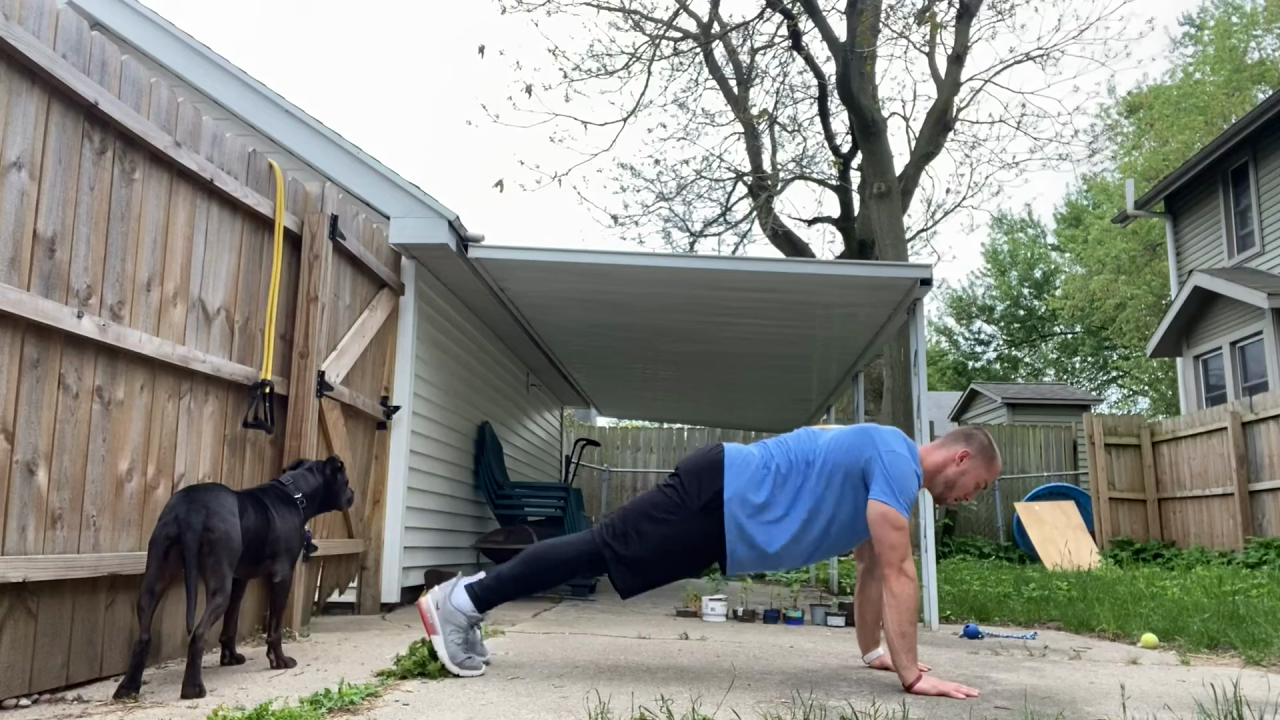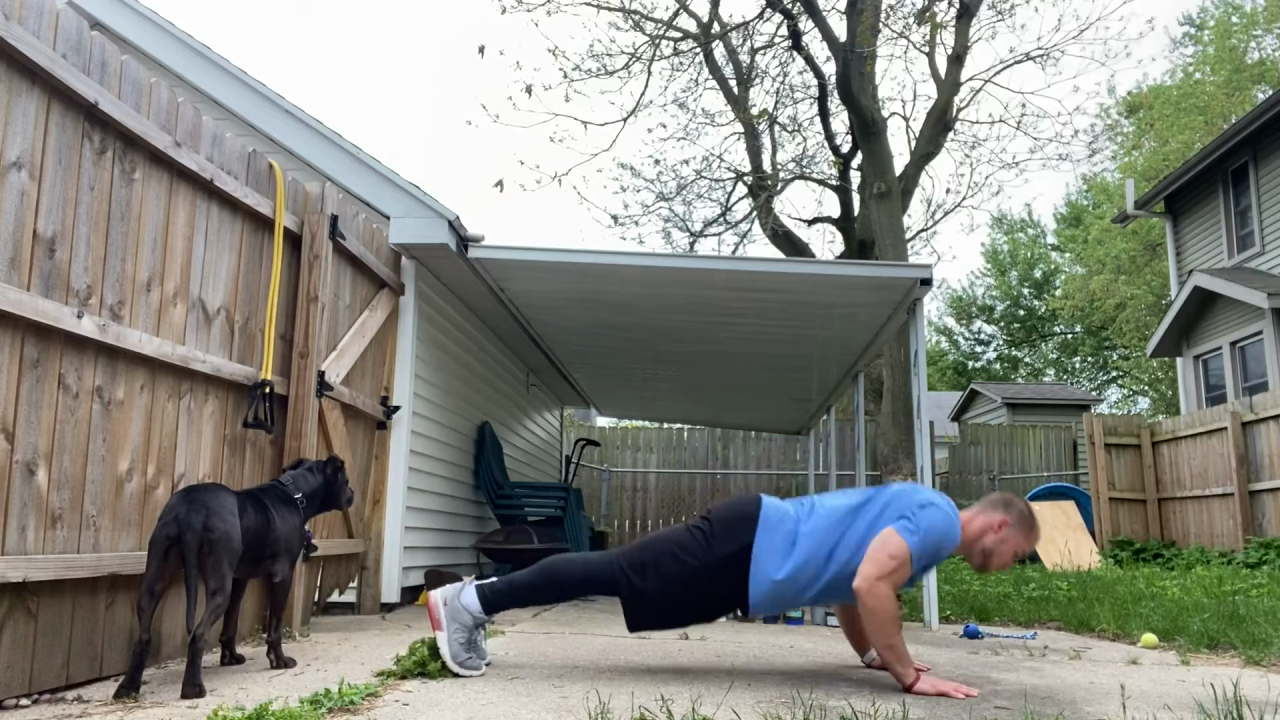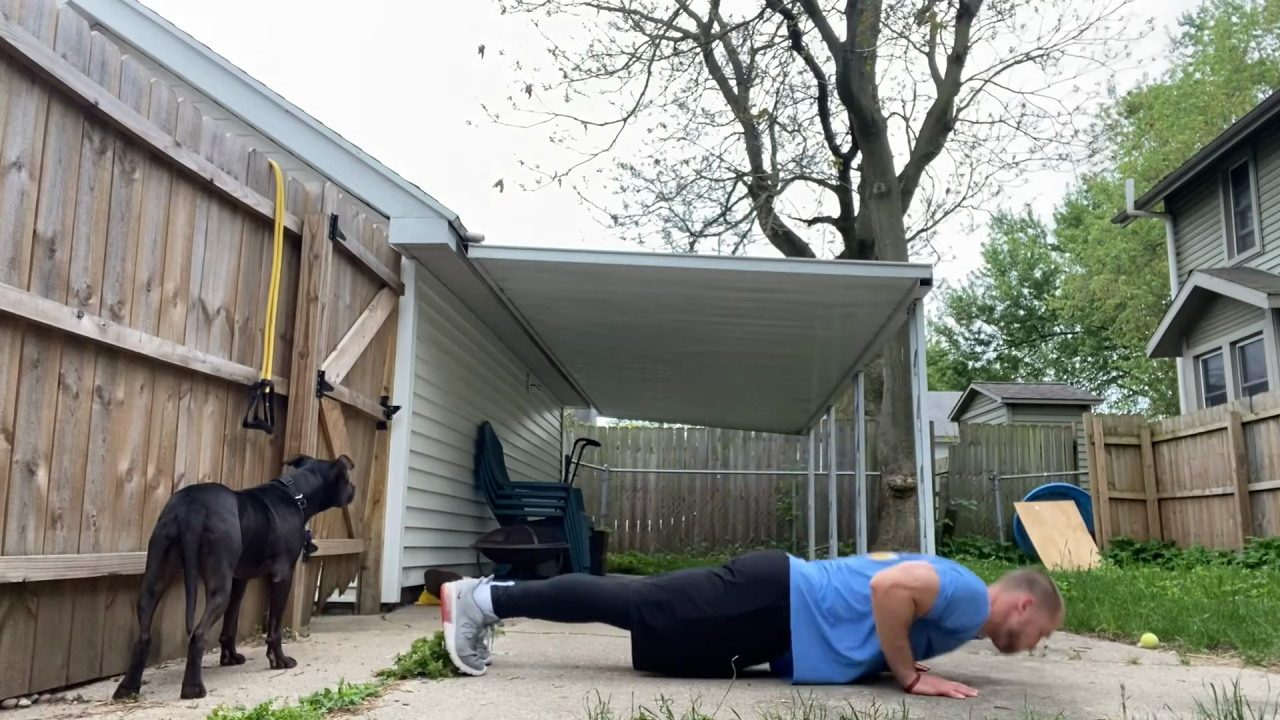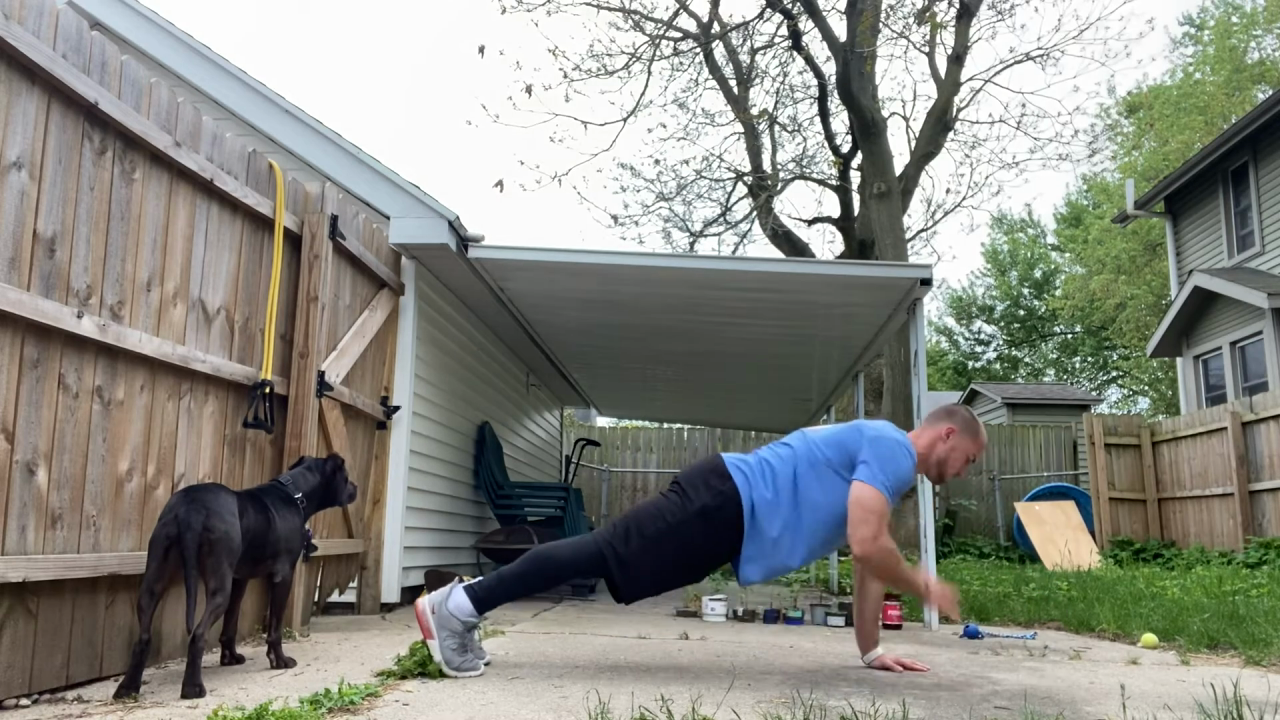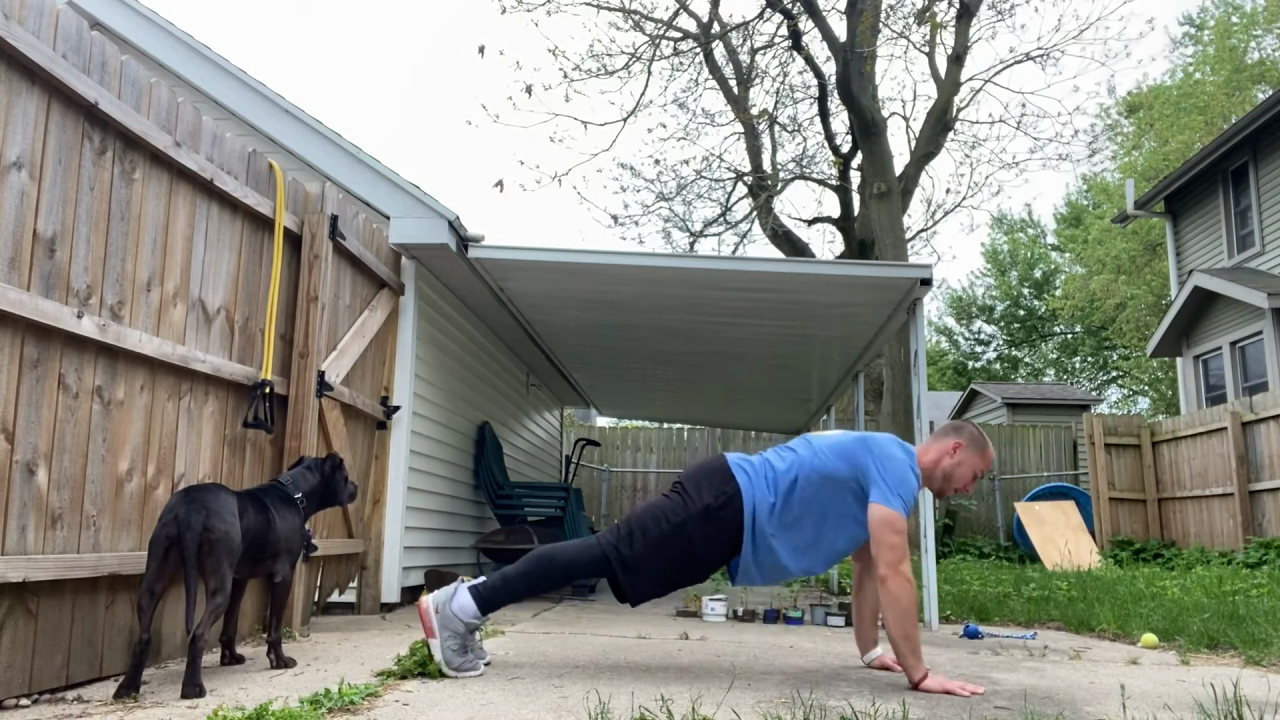
dt=0.5s
person 1, frame 1
left shoulder: (885, 462)
right shoulder: (898, 460)
left elbow: (871, 566)
right elbow: (898, 572)
left wrist: (872, 650)
right wrist: (911, 674)
left hip: (726, 502)
right hip: (719, 497)
left knee: (600, 546)
right knee: (600, 548)
left ankle: (474, 590)
right ankle: (461, 601)
person 1, frame 2
left shoulder: (925, 513)
right shoulder: (939, 525)
left elbow: (841, 552)
right elbow: (868, 584)
left wrist: (871, 651)
right wrist: (908, 673)
left hip: (759, 545)
right hip: (750, 545)
left knee: (612, 573)
right knee: (615, 574)
left ankle: (477, 597)
right ankle: (468, 600)
person 1, frame 3
left shoulder: (950, 583)
right shoulder: (971, 602)
right elbow: (889, 586)
left wrist: (885, 657)
right wrist: (908, 673)
left hip: (784, 587)
right hip: (777, 606)
left knee: (634, 598)
right knee: (630, 605)
left ankle: (492, 593)
right ankle: (482, 596)
person 1, frame 4
left shoulder: (882, 457)
right shoulder: (891, 448)
left elbow: (867, 564)
right elbow: (866, 546)
left wrist: (871, 649)
right wrist: (921, 585)
left hip: (728, 511)
right hip: (721, 504)
left knee: (599, 556)
right knee: (603, 555)
left ankle: (462, 604)
right ankle: (456, 604)
person 1, frame 5
left shoulder: (884, 473)
right shoulder: (896, 464)
left elbow: (869, 570)
right elbow: (894, 572)
left wrist: (870, 650)
right wrist: (920, 672)
left hip: (730, 512)
right hip: (725, 504)
left knee: (600, 555)
right knee: (606, 554)
left ankle: (467, 604)
right ankle: (460, 605)
